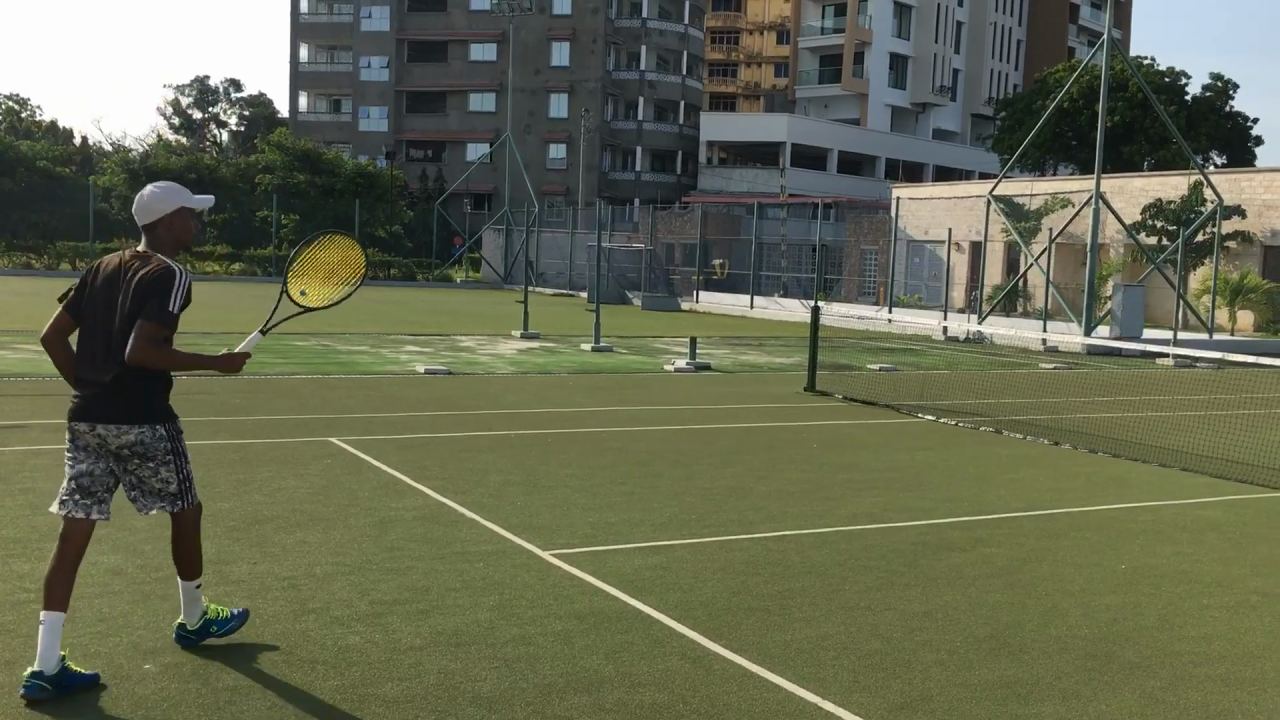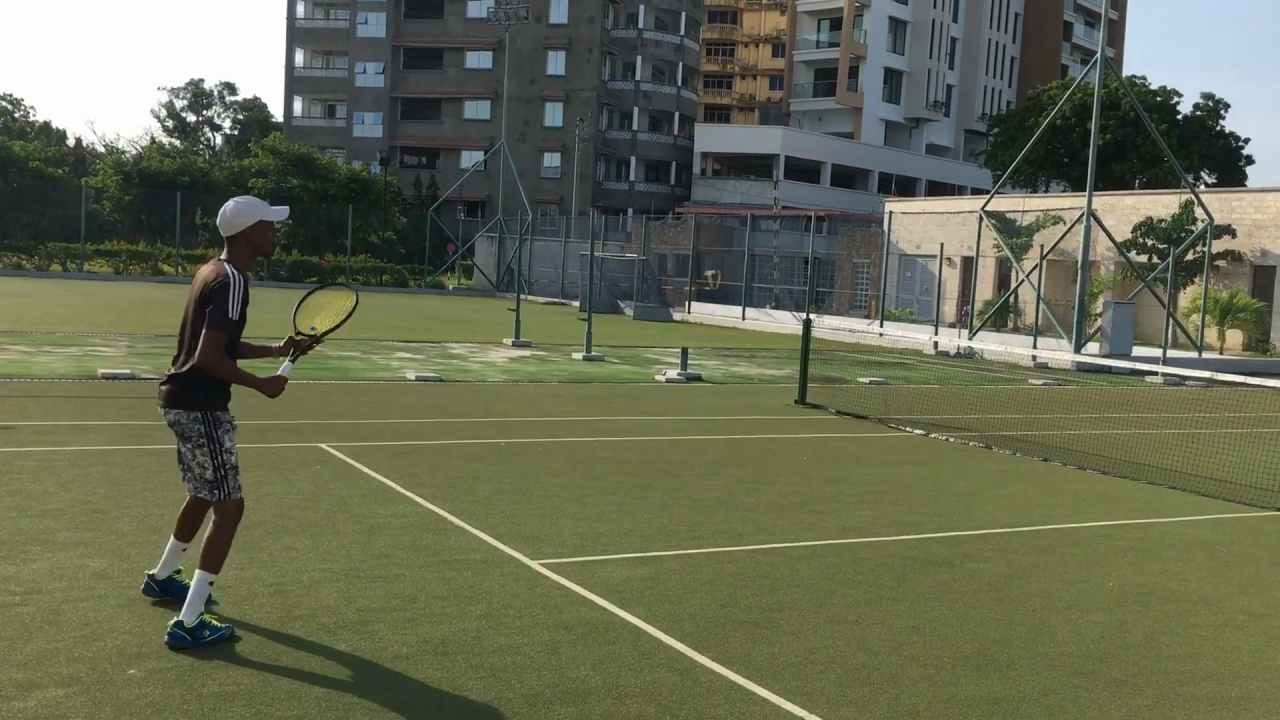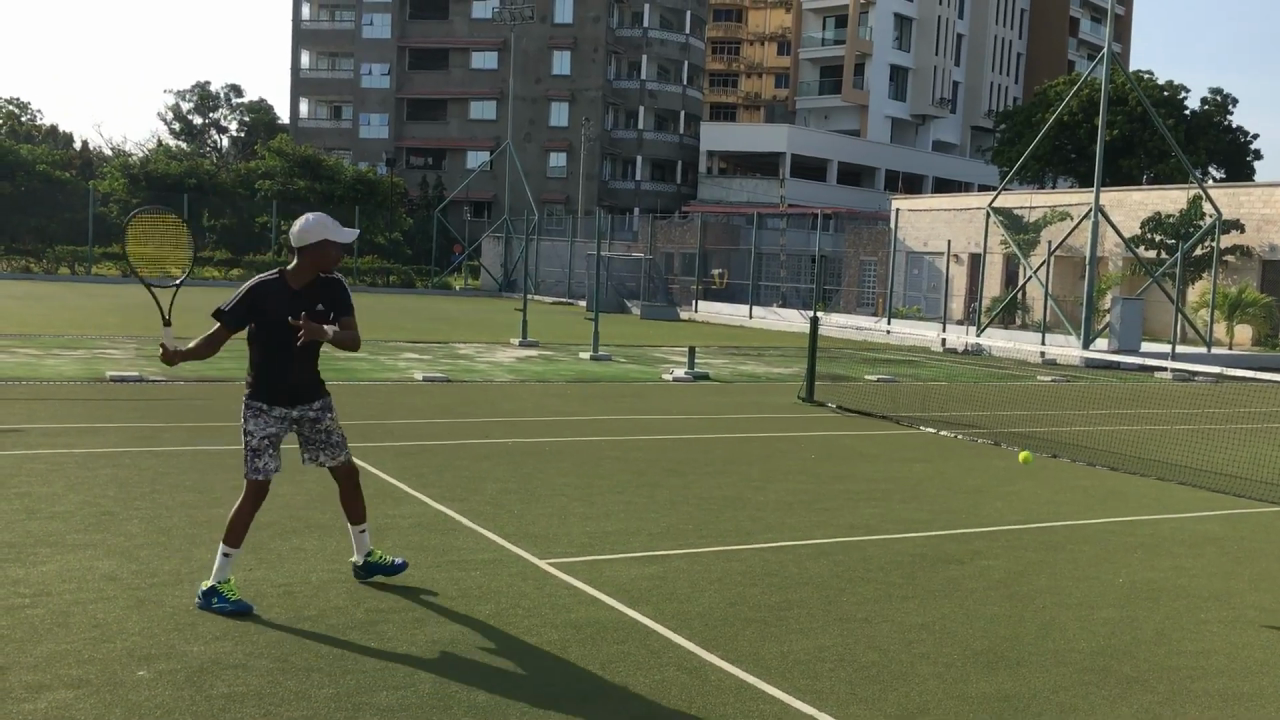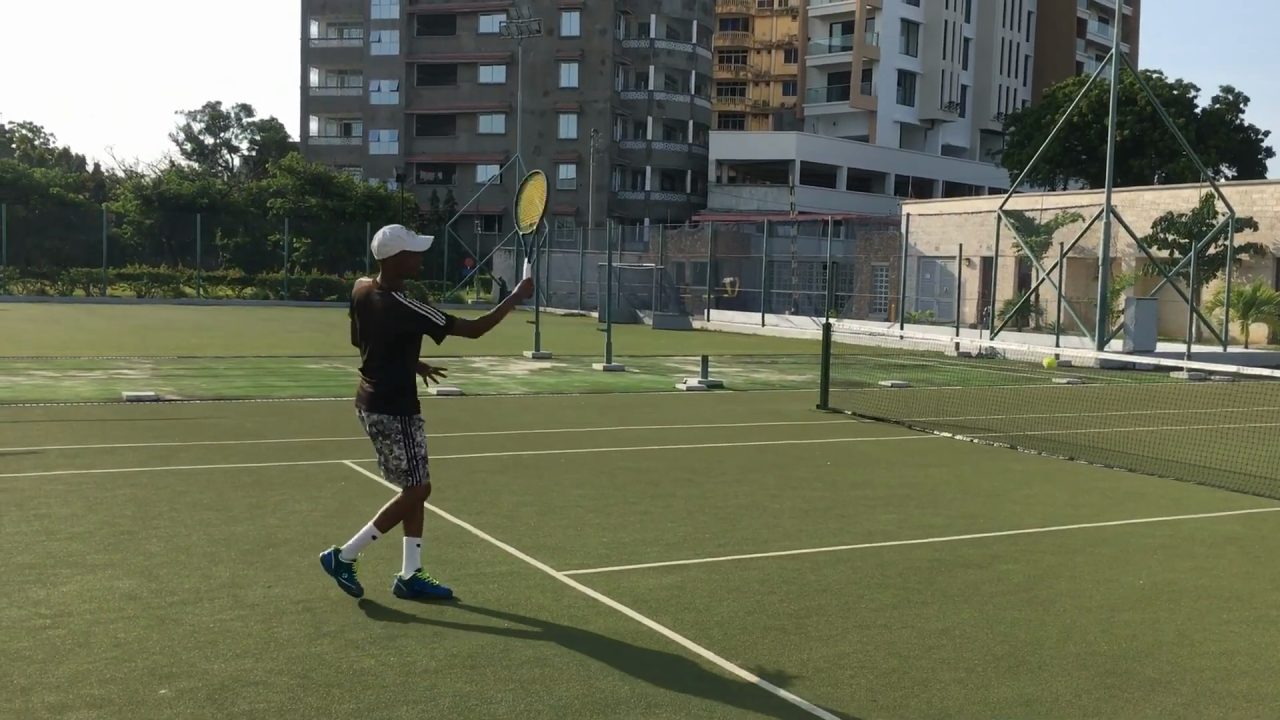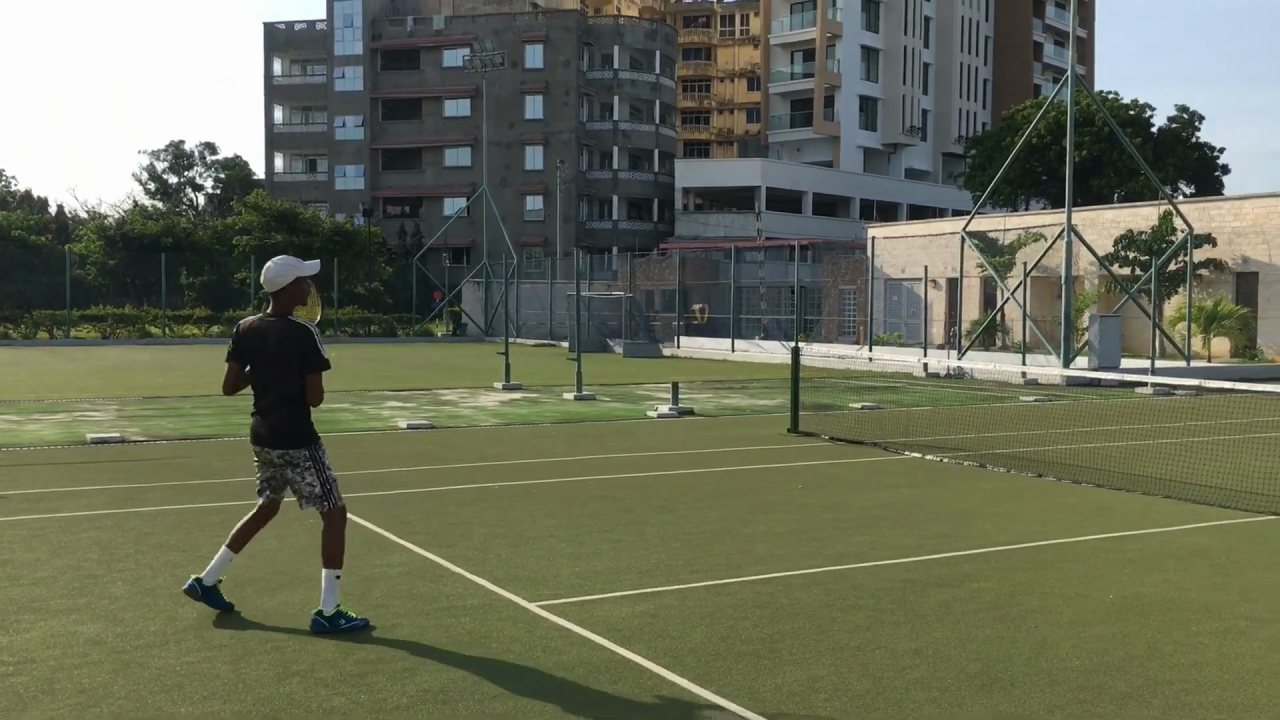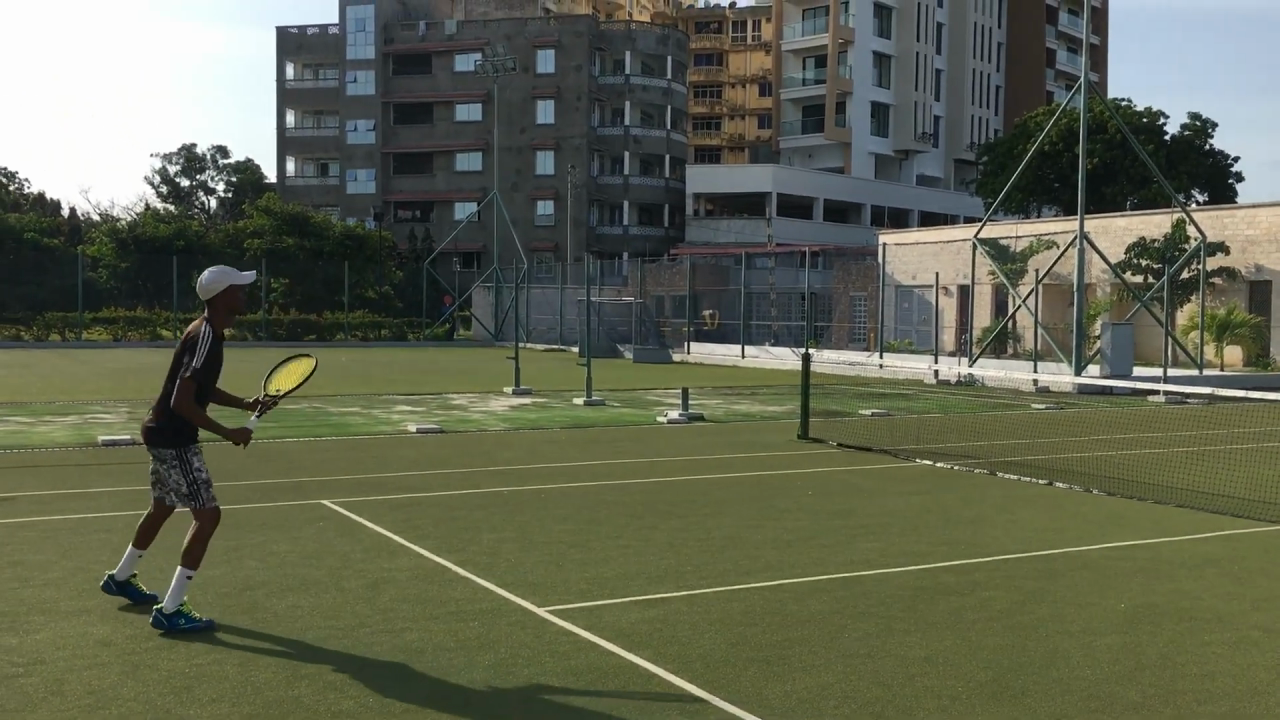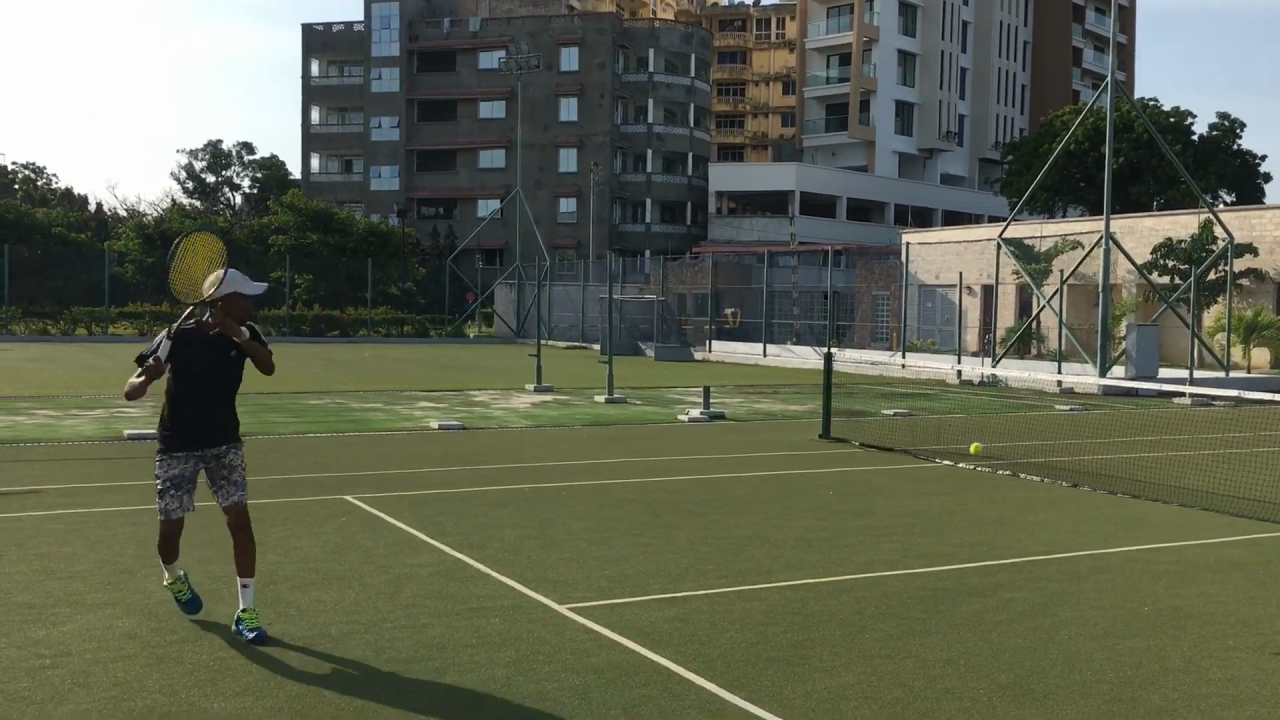
dt=0.7s
person 1, frame 1
left shoulder: (102, 268)
right shoulder: (171, 275)
left elbow: (52, 337)
right elbow: (139, 352)
right wrist: (213, 363)
left hip: (87, 419)
right hip: (143, 420)
left knee: (74, 532)
right knee: (186, 513)
left ankle: (45, 668)
right ankle: (196, 620)
person 1, frame 2
left shoulder: (216, 273)
right shoulder: (230, 282)
right elbow: (206, 357)
left wrist: (281, 349)
right wrist: (259, 384)
left hip: (193, 405)
right hip: (199, 407)
left knee: (208, 493)
right knee: (229, 508)
left ankle: (163, 575)
right ankle: (188, 621)
person 1, frame 3
left shoulder: (332, 287)
right shoulder: (260, 289)
left elbow: (354, 340)
right elbow: (213, 342)
left wrist: (325, 332)
right wrist: (181, 354)
left hip: (312, 400)
right hip: (265, 404)
left knee: (348, 474)
right knee: (257, 490)
left ankle: (365, 558)
right ankle: (215, 586)
person 1, frame 4
left shoulder: (361, 289)
right shoulder: (404, 307)
right elbow: (472, 329)
right wrist: (516, 298)
left hip: (371, 402)
right hip: (393, 410)
left knee: (415, 488)
right knee: (414, 491)
left ankle: (410, 575)
right ankle: (343, 556)
person 1, frame 5
left shoulder: (245, 330)
right shoulder: (304, 334)
left elbow: (230, 386)
right elbow: (315, 399)
left hip: (263, 436)
right hip: (297, 439)
left knee: (267, 506)
right knee: (334, 514)
left ankle: (207, 581)
right ankle: (328, 611)
person 1, frame 6
left shoulder: (212, 334)
right shoulder: (204, 338)
right elbow: (182, 403)
left wrist: (246, 404)
right wrist: (227, 433)
left hip: (164, 434)
right hip: (172, 438)
left knee: (164, 505)
right knee: (209, 515)
left ankle: (120, 577)
right ankle: (171, 610)
person 1, frame 7
left shoulder: (245, 332)
right shoulder: (177, 338)
left elbow: (269, 367)
right elbow: (131, 391)
left wrist: (239, 335)
right wrist: (147, 377)
left hip: (224, 442)
right hip: (177, 445)
left knee: (239, 519)
right knee: (170, 529)
left ankle: (246, 612)
right ankle: (175, 578)
